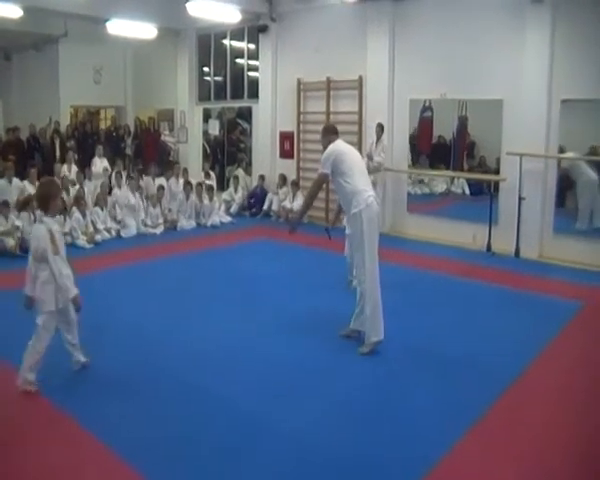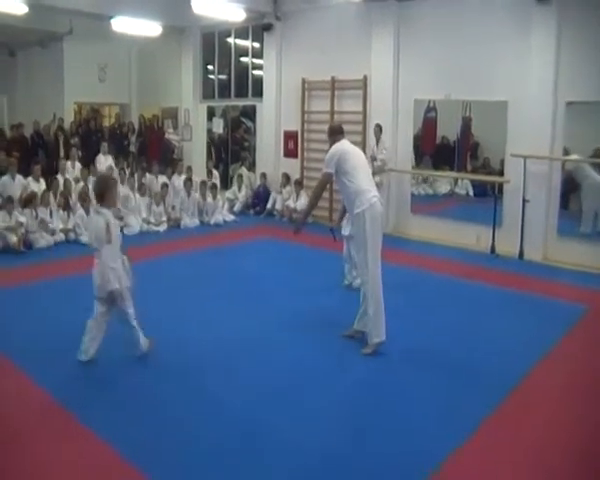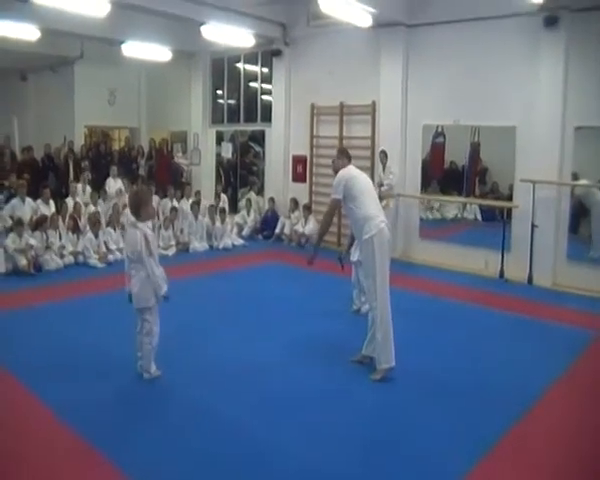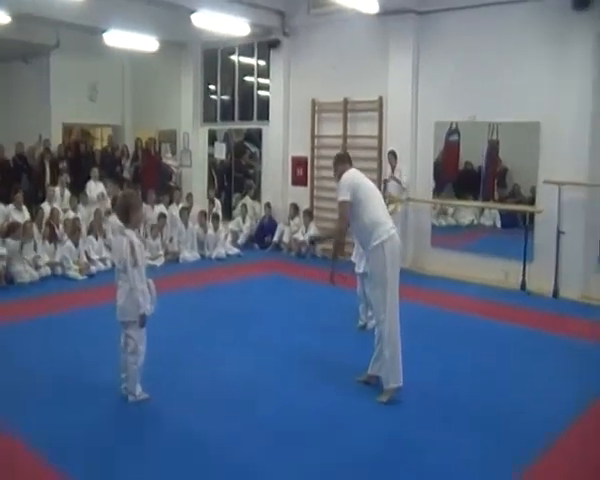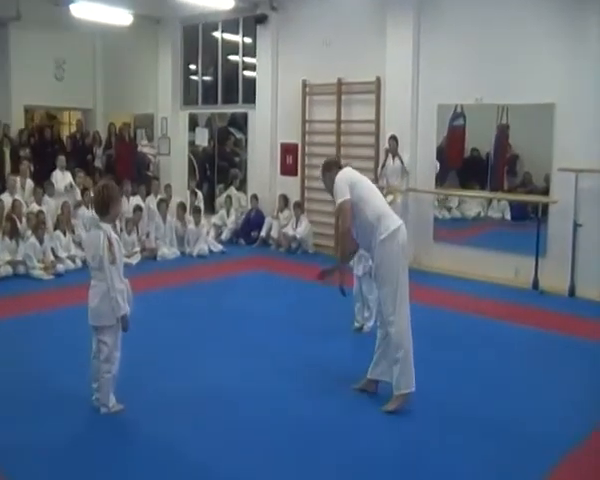
dt=0.5s
person 1, frame 1
left shoulder: (332, 151)
right shoulder: (348, 149)
left elbow: (315, 188)
left wrist: (299, 216)
right wrist: (335, 217)
left hip: (362, 210)
right hip: (364, 208)
left knee: (367, 271)
right knee: (361, 271)
left ankle: (373, 334)
right ankle: (358, 325)
person 1, frame 2
left shoulder: (336, 150)
right shoulder: (354, 150)
left elbow: (320, 187)
left wrist: (303, 217)
right wrist: (340, 218)
left hip: (365, 211)
right hip: (368, 209)
left knee: (370, 272)
right knee: (364, 271)
left ankle: (375, 336)
right ankle: (362, 326)
person 1, frame 3
left shoulder: (343, 176)
right shoulder: (359, 175)
left elbow: (329, 215)
left wrist: (316, 247)
left hip: (373, 237)
right hip: (375, 234)
left knee: (378, 298)
right knee: (373, 297)
left ankle: (384, 361)
right ankle: (370, 351)
person 1, frame 4
left shoulder: (346, 179)
right shoulder: (359, 179)
left elbow: (342, 223)
right elbow: (348, 223)
left wrist: (333, 260)
left hip: (381, 244)
right hip: (381, 243)
left knee: (386, 313)
right knee: (380, 312)
left ankle: (391, 382)
right ankle: (377, 371)
person 1, frame 5
left shoulder: (341, 178)
left elbow: (346, 226)
right elbow: (356, 240)
left wrist: (340, 266)
right wrist: (335, 267)
left hip: (389, 239)
right hip: (386, 240)
left knee: (395, 315)
right knee: (383, 315)
person 2, frame 1
left shoulder: (37, 227)
right shoulder: (50, 230)
left elbow: (32, 262)
right elbow: (58, 266)
left wrist: (29, 291)
right wrist: (73, 292)
left hip: (41, 286)
right hip: (51, 290)
left knee: (69, 323)
right knee: (43, 334)
left ankle: (78, 358)
right ankle: (26, 378)
person 2, frame 2
left shoulder: (95, 217)
right shoulder: (108, 221)
right elbow: (109, 257)
right wrist: (113, 286)
left hip: (100, 274)
right hip: (112, 275)
left knee: (100, 314)
right knee: (128, 311)
right ankle: (141, 344)
person 2, frame 3
left shoulder: (129, 232)
right shoulder: (145, 234)
left elbow: (127, 263)
right elbow: (152, 266)
left wrist: (129, 287)
right wrist: (163, 289)
left hip: (136, 286)
right hip: (148, 287)
left knee: (143, 327)
right knee: (151, 329)
left ankle: (143, 364)
right ankle: (148, 369)
person 2, frame 4
left shoulder: (120, 239)
right shoulder: (133, 242)
right elbow: (137, 279)
right wrist: (142, 308)
left hip: (124, 300)
right hip: (134, 302)
left knee: (128, 345)
right knee: (136, 347)
left ankle: (127, 385)
right ankle: (133, 391)
person 2, frame 5
left shoulder: (92, 234)
right shoulder: (109, 238)
right elbow: (115, 278)
right wrist: (122, 311)
left hip: (96, 300)
right hip: (109, 304)
left knee: (99, 352)
right knee: (110, 354)
left ankle: (99, 396)
right ankle: (106, 402)
